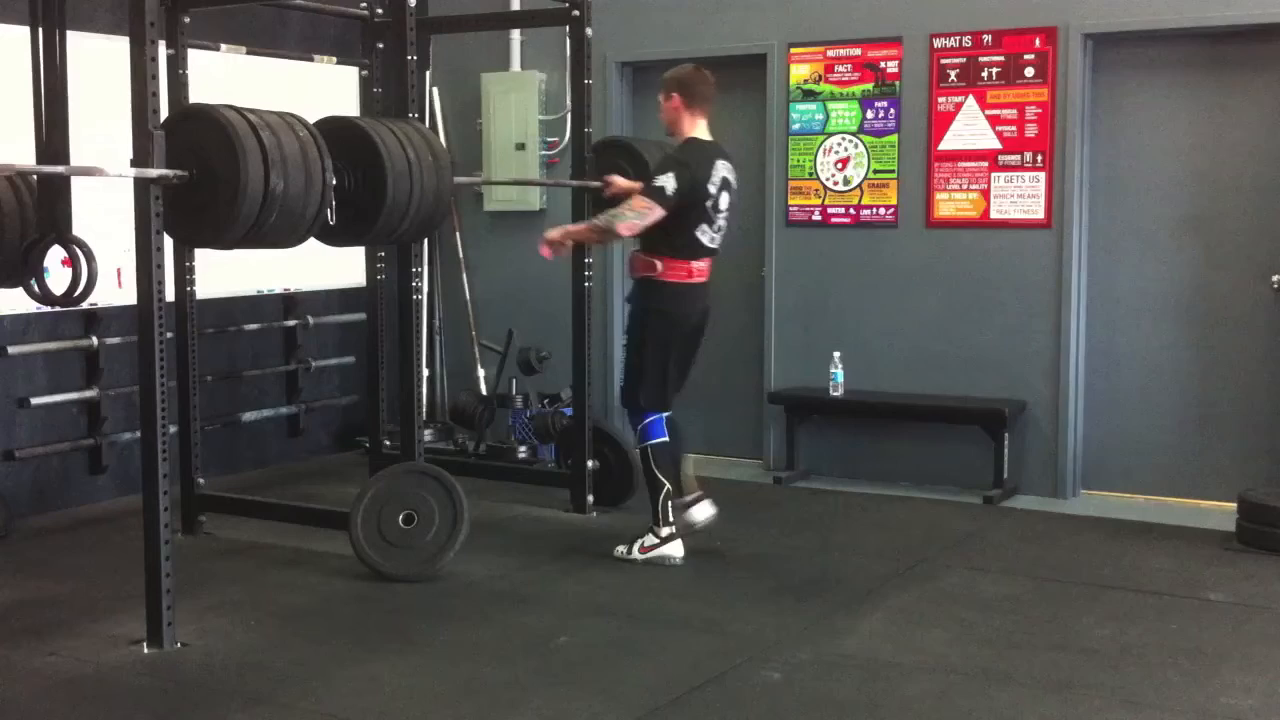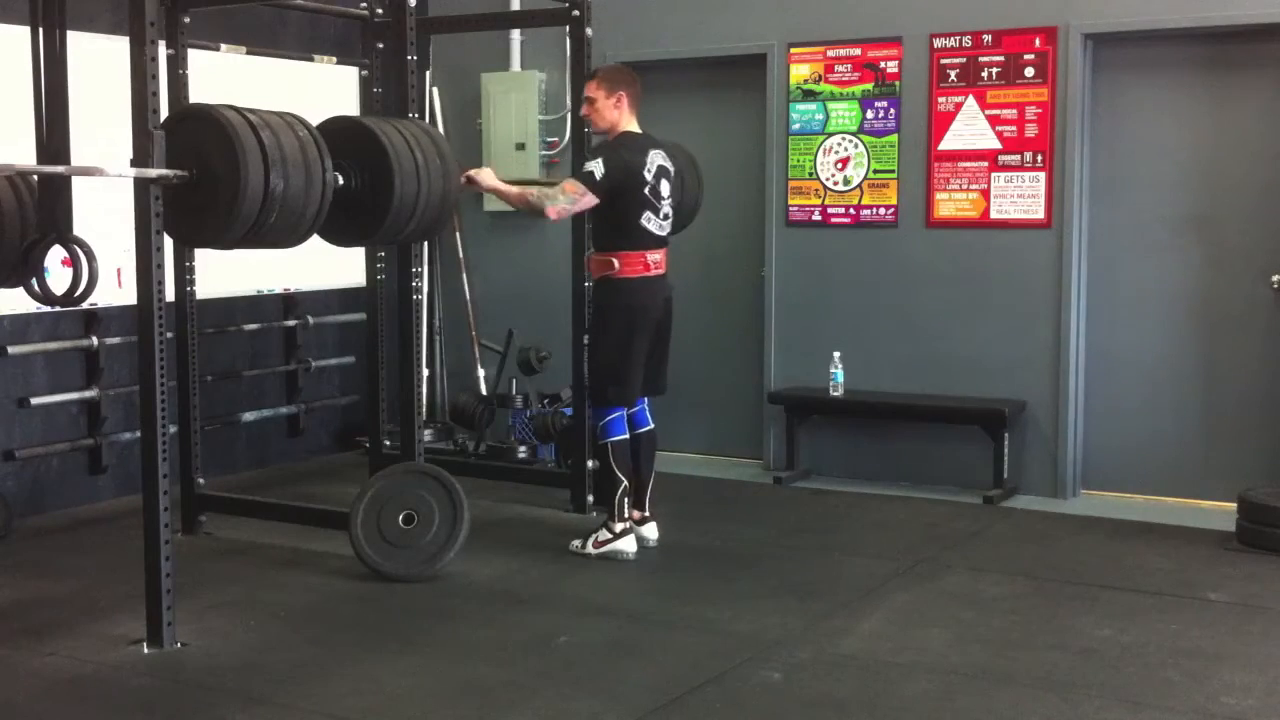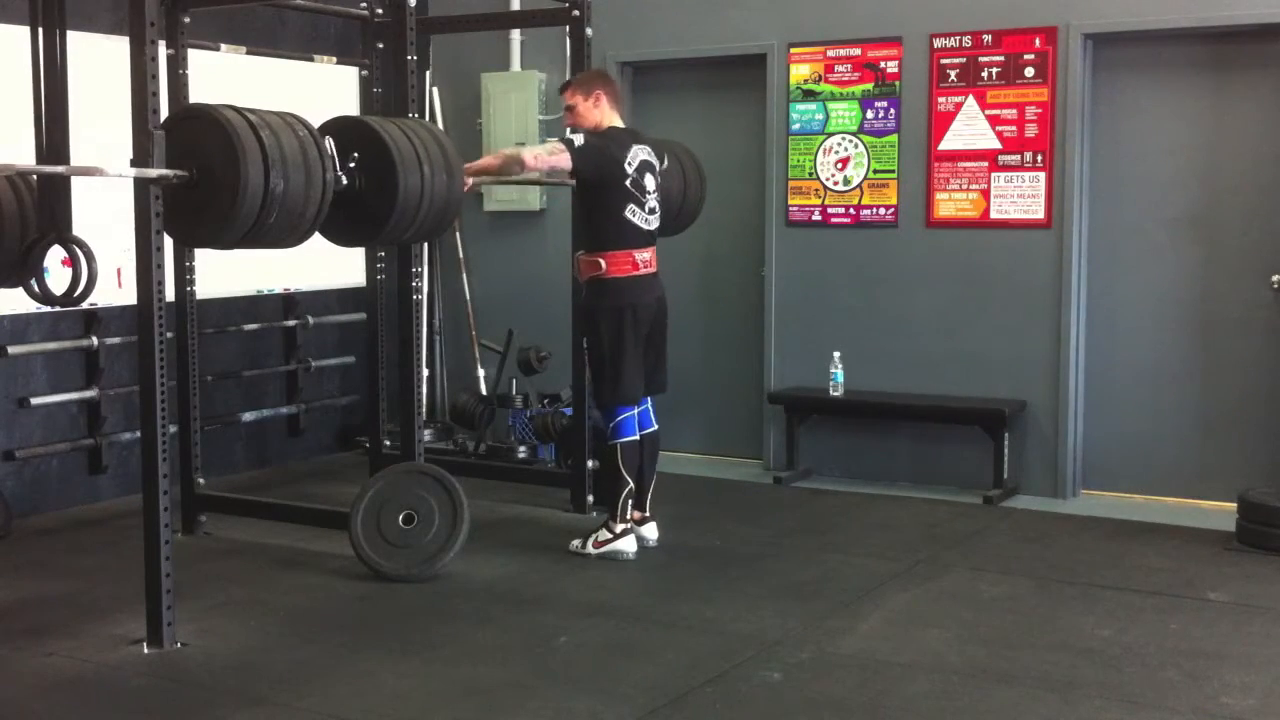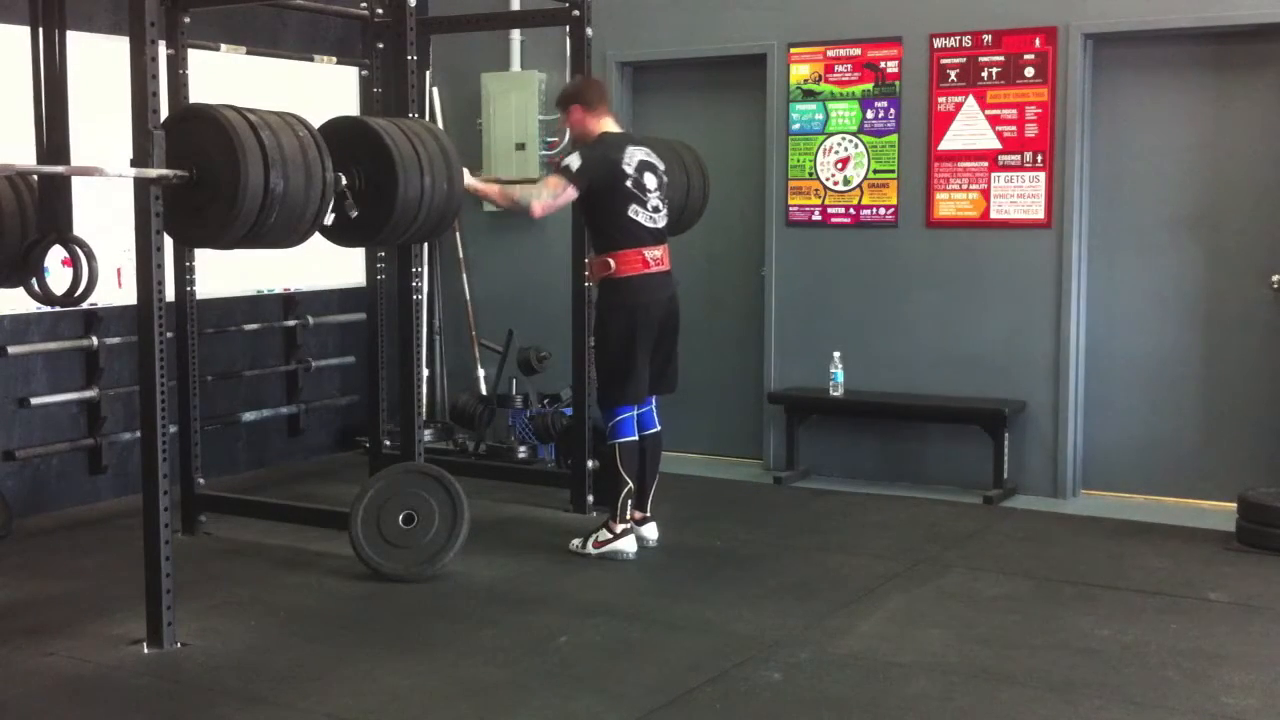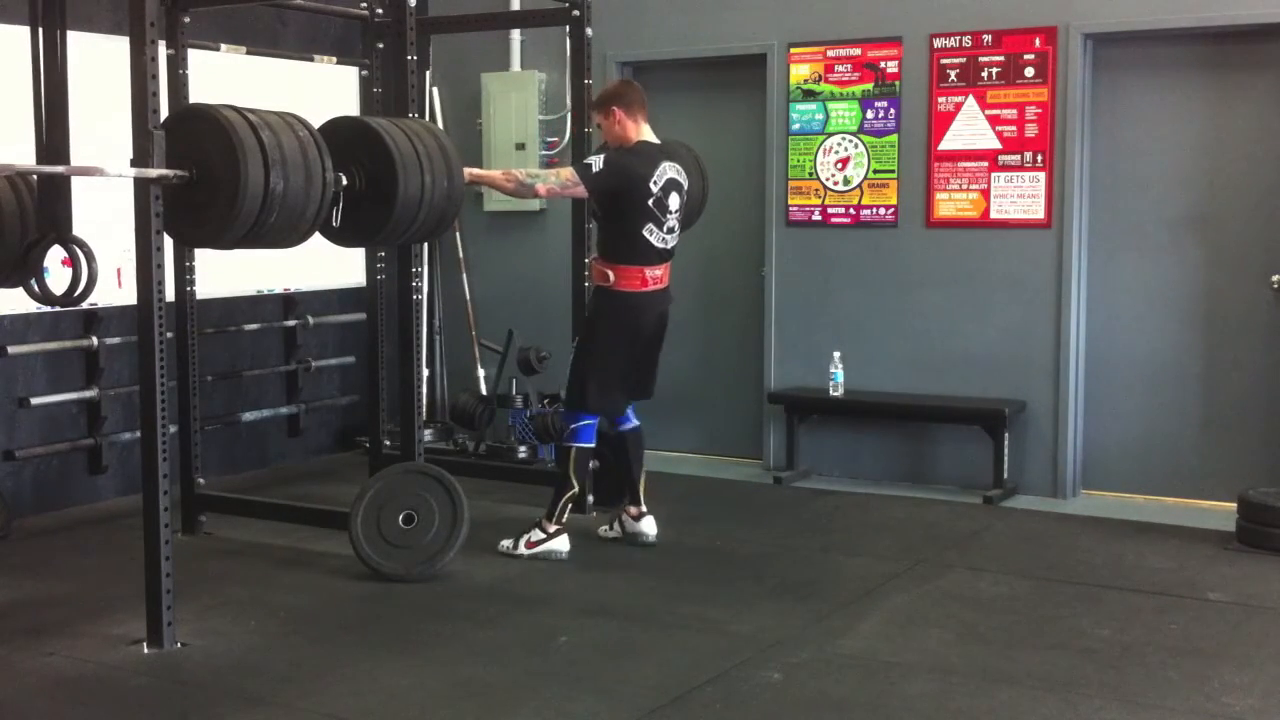
dt=1s
person 1, frame 1
left shoulder: (681, 163)
right shoulder: (719, 161)
left elbow: (626, 224)
left wrist: (566, 232)
right wrist: (633, 187)
left hip: (664, 296)
right hip: (694, 294)
left knee: (645, 408)
right knee: (656, 402)
left ankle: (664, 536)
right ankle: (690, 498)
person 1, frame 2
left shoulder: (616, 156)
right shoulder: (654, 152)
left elbow: (552, 206)
left wrist: (491, 184)
left hip: (624, 292)
right hip: (654, 288)
left knee: (610, 406)
right knee: (636, 402)
left ankle: (619, 528)
right ankle: (641, 516)
person 1, frame 3
left shoulder: (597, 146)
right shoulder: (644, 148)
left elbow: (527, 158)
right elbow: (661, 174)
left wrist: (466, 170)
left hip: (614, 292)
right hip: (647, 288)
left knee: (619, 406)
right knee: (639, 402)
left ankle: (619, 529)
right ankle: (641, 517)
person 1, frame 4
left shoulder: (594, 156)
right shoulder: (644, 152)
left elbow: (534, 202)
left wrist: (472, 186)
left hip: (626, 292)
right hip: (661, 287)
left knee: (619, 406)
right knee: (644, 403)
left ankle: (619, 529)
right ankle: (642, 517)
person 1, frame 5
left shoulder: (621, 164)
right shoulder: (673, 165)
left elbow: (540, 184)
left wrist: (473, 174)
right wrist: (600, 192)
left hip: (620, 302)
right hip: (654, 301)
left knee: (582, 411)
right knee: (618, 405)
left ankle: (552, 530)
right ankle: (637, 514)
